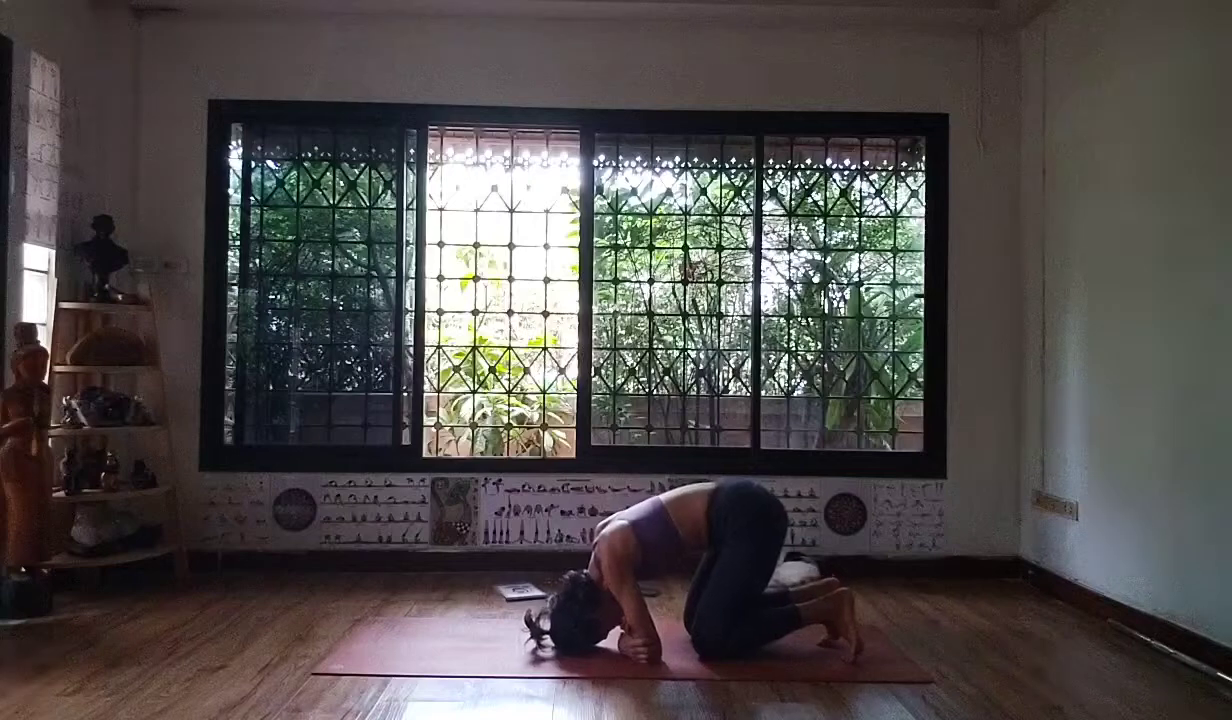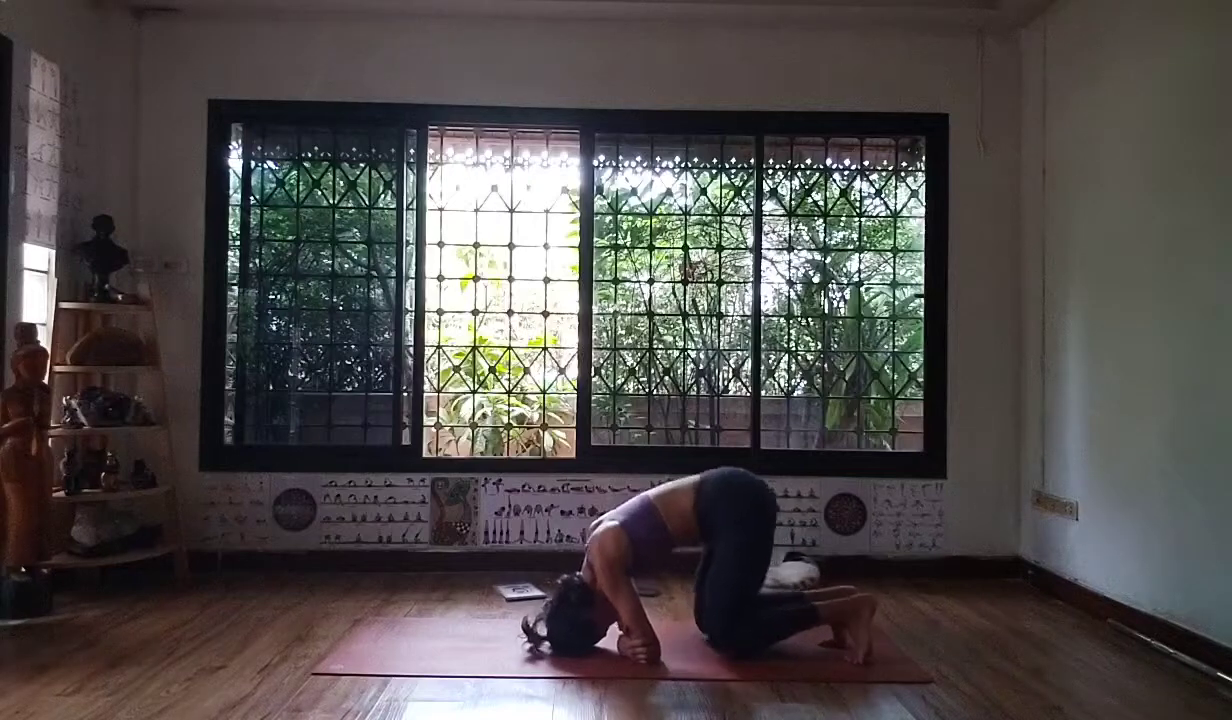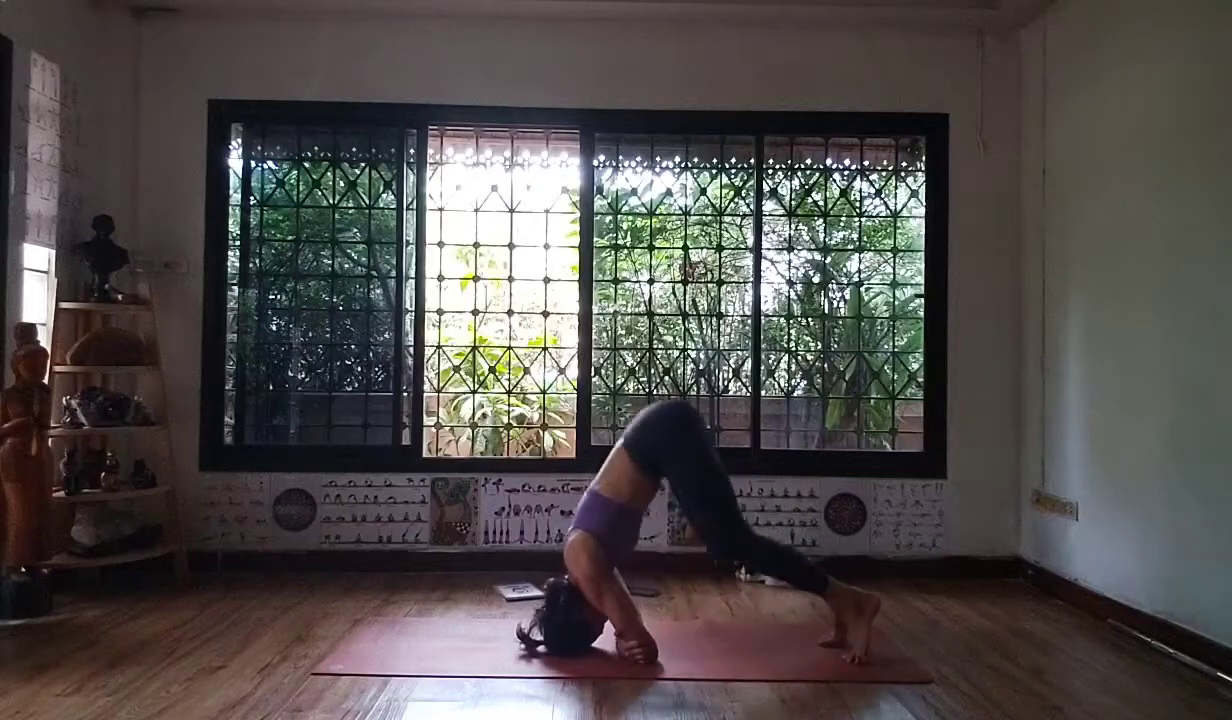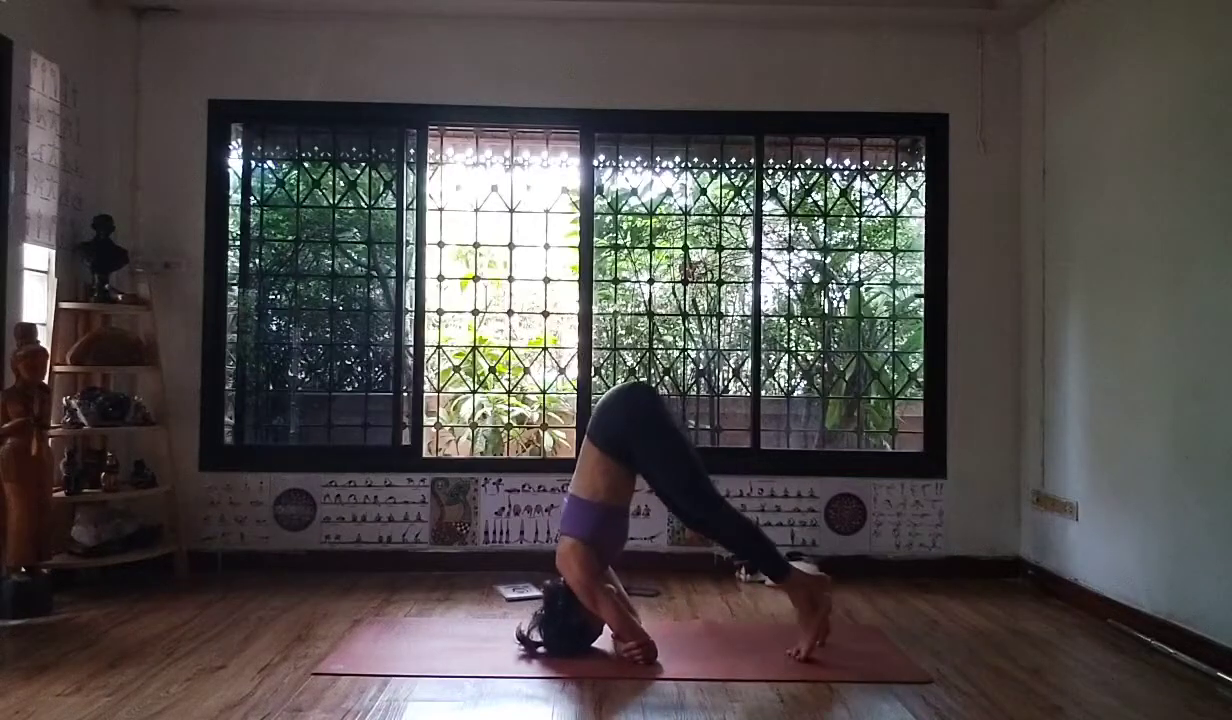
dt=0.4s
person 1, frame 1
left shoulder: (612, 554)
right shoulder: (608, 542)
left elbow: (650, 647)
right elbow: (638, 622)
left wrist: (627, 643)
right wrist: (630, 637)
left hip: (751, 518)
right hip: (738, 513)
left knee: (711, 640)
right knee: (699, 620)
left ankle: (828, 607)
right ankle: (819, 594)
person 1, frame 2
left shoulder: (605, 556)
right shoulder: (602, 544)
left elbow: (649, 648)
right elbow: (633, 618)
left wrist: (627, 644)
right wrist: (629, 639)
left hip: (738, 506)
right hip: (731, 500)
left knee: (724, 634)
right knee: (712, 617)
left ankle: (846, 609)
right ankle: (832, 599)
person 1, frame 3
left shoulder: (583, 560)
right shoulder: (584, 555)
left elbow: (644, 646)
right elbow: (629, 618)
left wrist: (631, 642)
right wrist: (627, 637)
left hip: (666, 433)
right hip: (665, 432)
left knee: (731, 544)
right knee: (725, 545)
left ankle: (848, 600)
right ankle: (839, 599)
person 1, frame 4
left shoulder: (576, 566)
right shoulder: (577, 559)
right hip: (626, 421)
left knee: (705, 510)
right knee: (699, 515)
left ankle: (803, 594)
right ankle: (804, 586)
